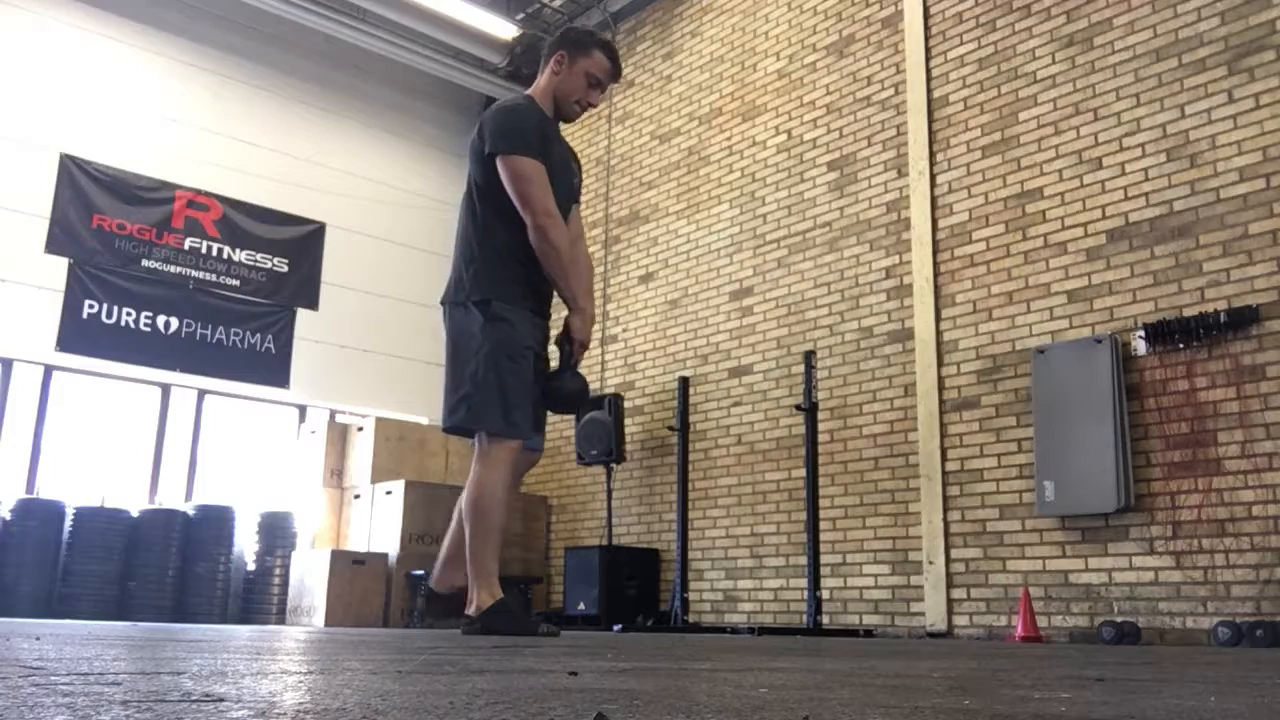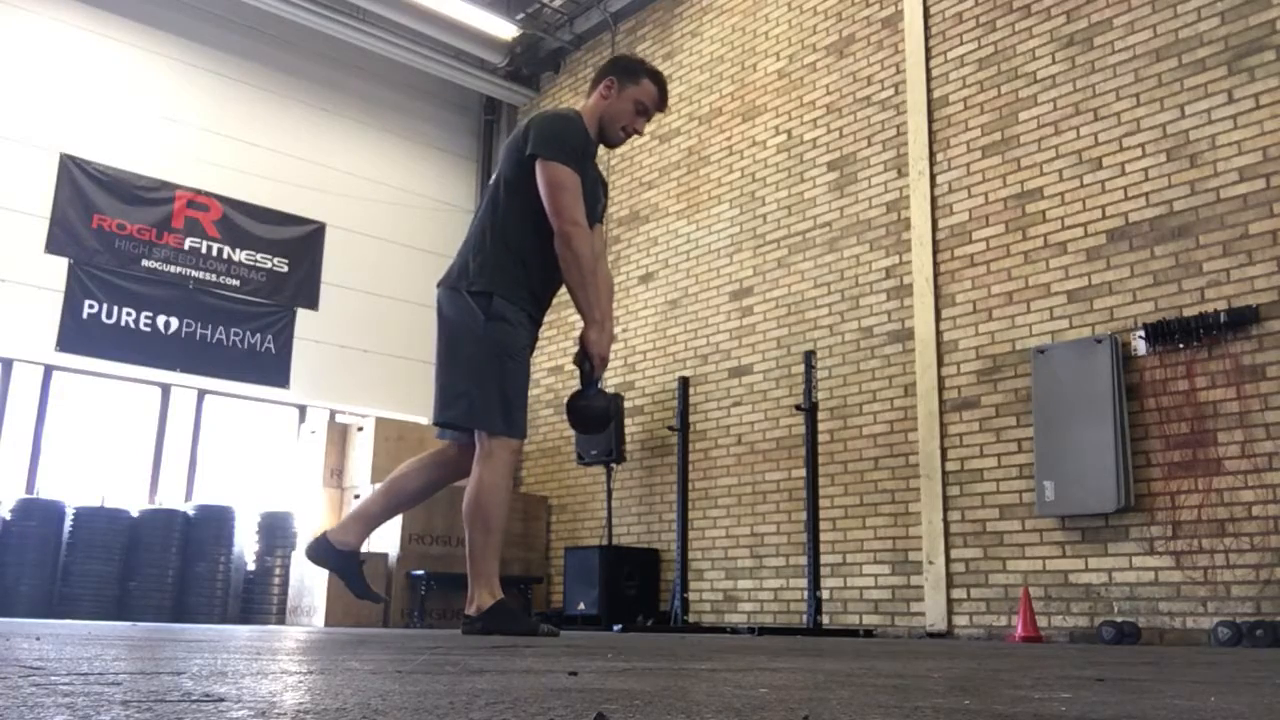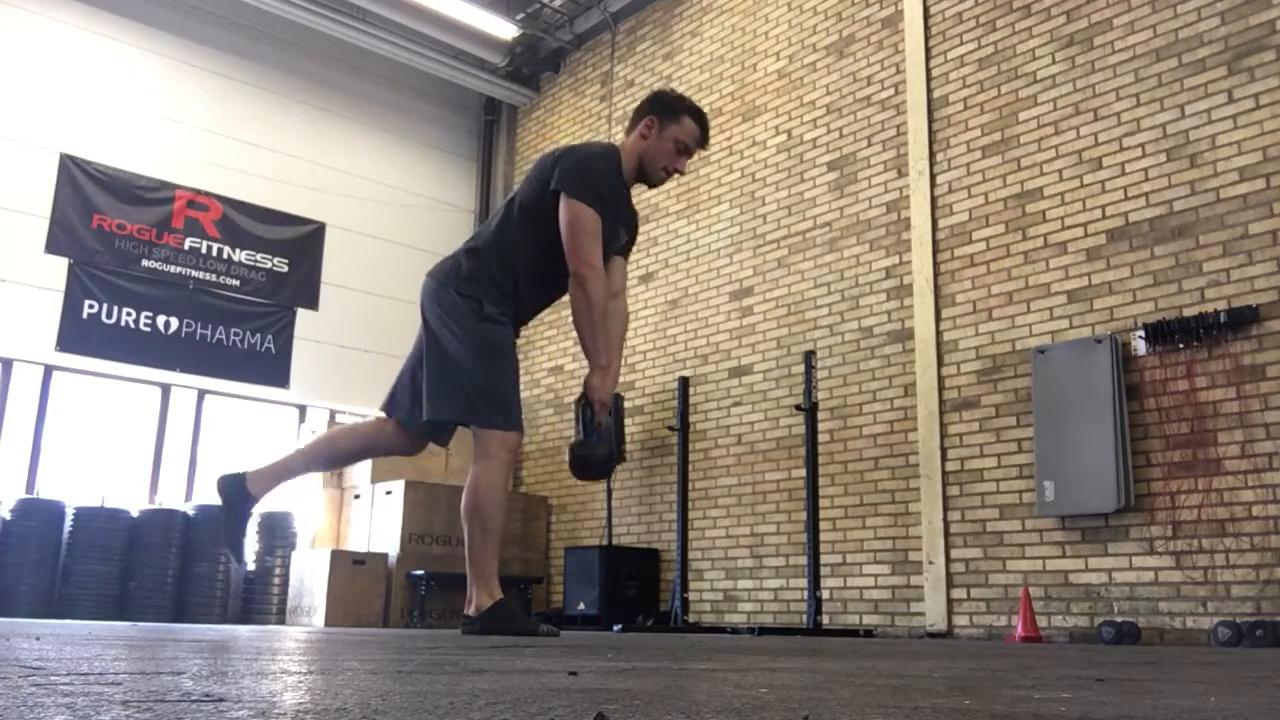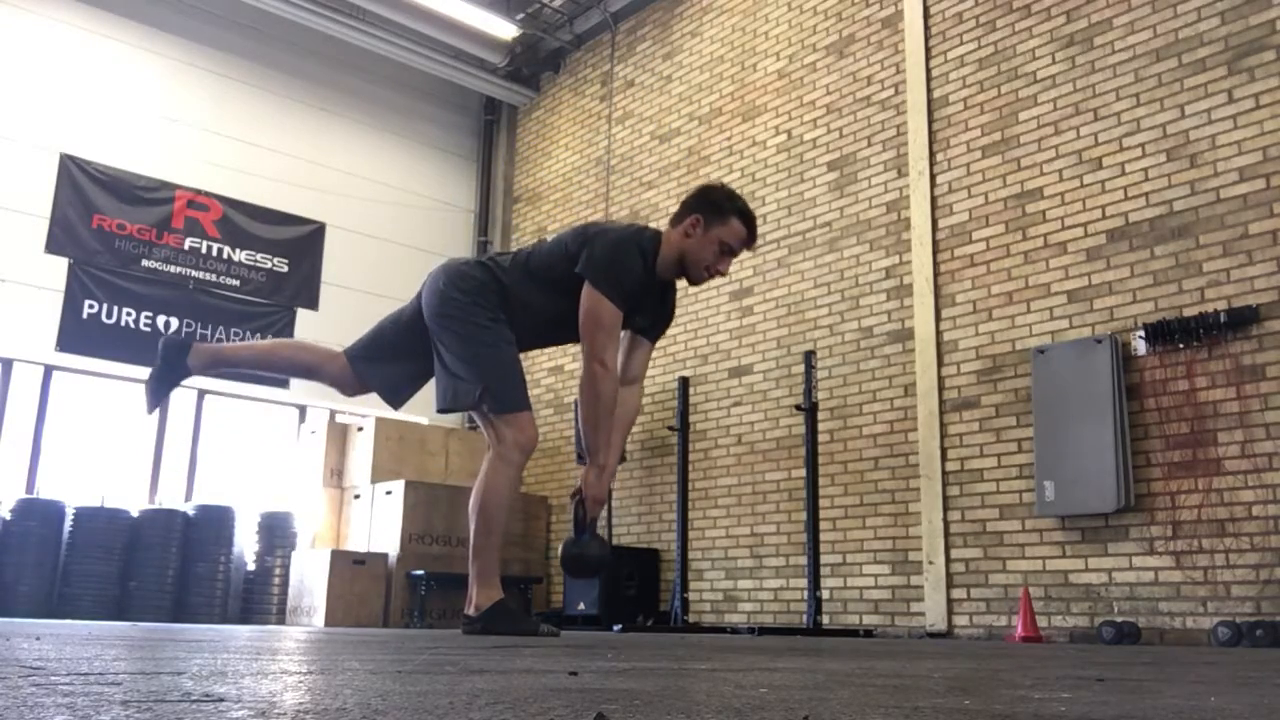
dt=1s
person 1, frame 1
left shoulder: (559, 150)
right shoulder: (512, 120)
left elbow: (574, 240)
right elbow: (541, 224)
left wrist: (584, 313)
right wrist: (578, 311)
left hip: (519, 311)
right hip: (493, 305)
left knee: (516, 450)
right knee: (503, 446)
left ankle: (449, 583)
right ankle: (485, 602)
person 1, frame 2
left shoulder: (593, 176)
right shoulder: (557, 129)
left elbow: (596, 262)
right elbow: (568, 233)
left wrist: (605, 333)
right wrist: (593, 326)
left hip: (501, 308)
right hip: (487, 299)
left knee: (469, 448)
right knee: (499, 445)
left ankle: (343, 538)
right ankle: (485, 603)
person 1, frame 3
left shoulder: (624, 215)
right shoulder: (586, 165)
left elbow: (613, 299)
right elbow: (584, 275)
left wrist: (609, 378)
right wrist: (596, 371)
left hip: (471, 305)
right hip: (469, 295)
left knee: (402, 434)
right knee: (499, 442)
left ankle: (250, 484)
right ankle: (484, 603)
person 1, frame 4
left shoulder: (659, 298)
right shoulder: (621, 252)
left elbow: (628, 385)
right elbow: (597, 367)
left wrist: (607, 467)
right wrist: (595, 467)
left hip: (456, 302)
right hip: (465, 295)
left knee: (344, 374)
right knee: (515, 437)
left ankle: (193, 355)
right ankle: (484, 602)
